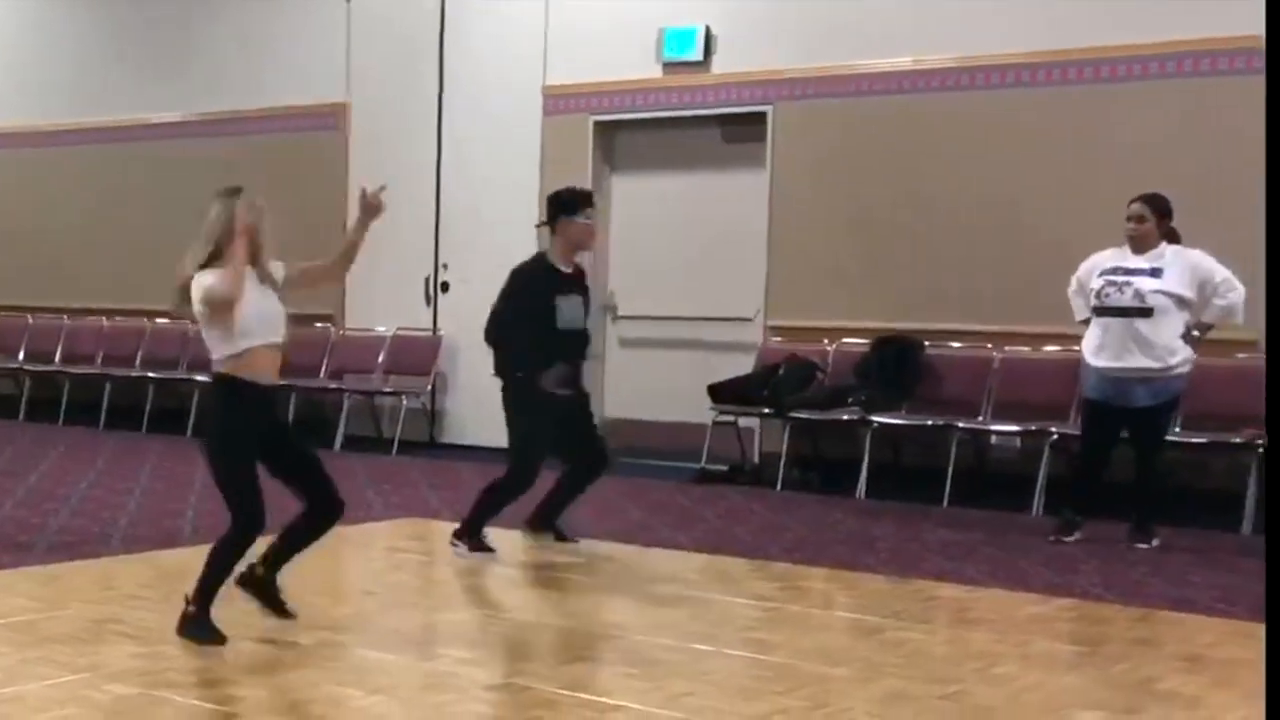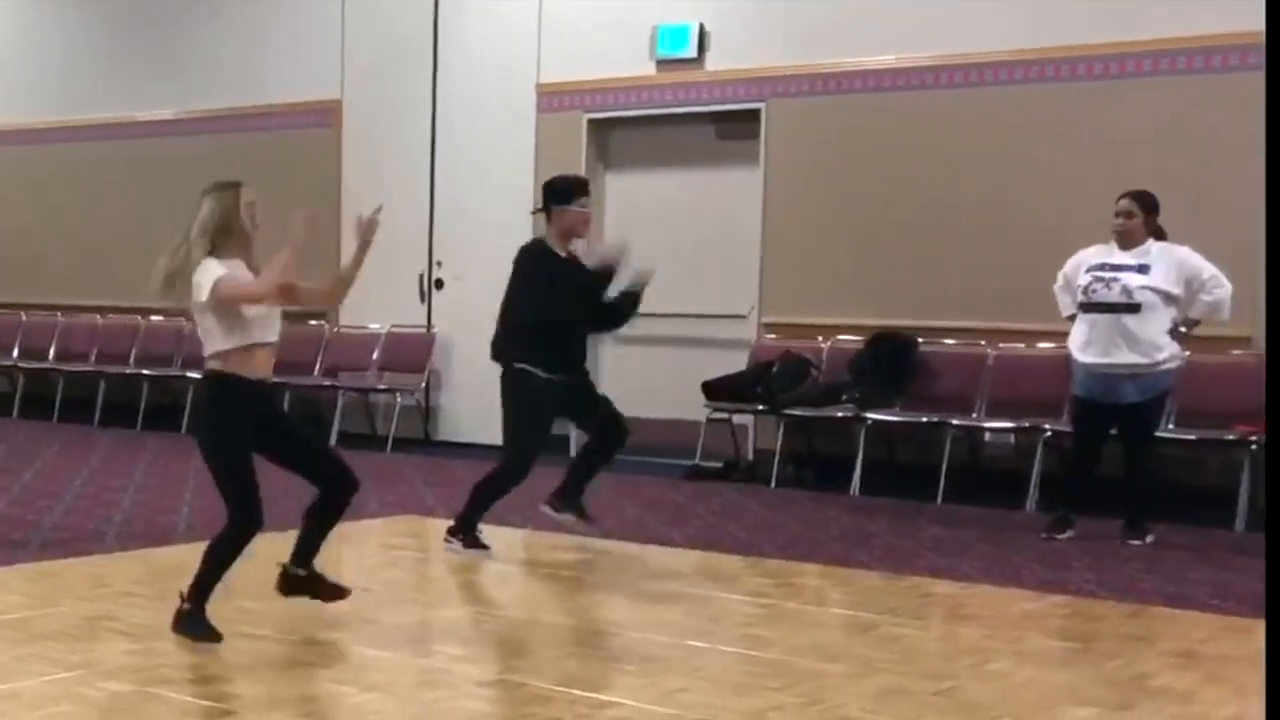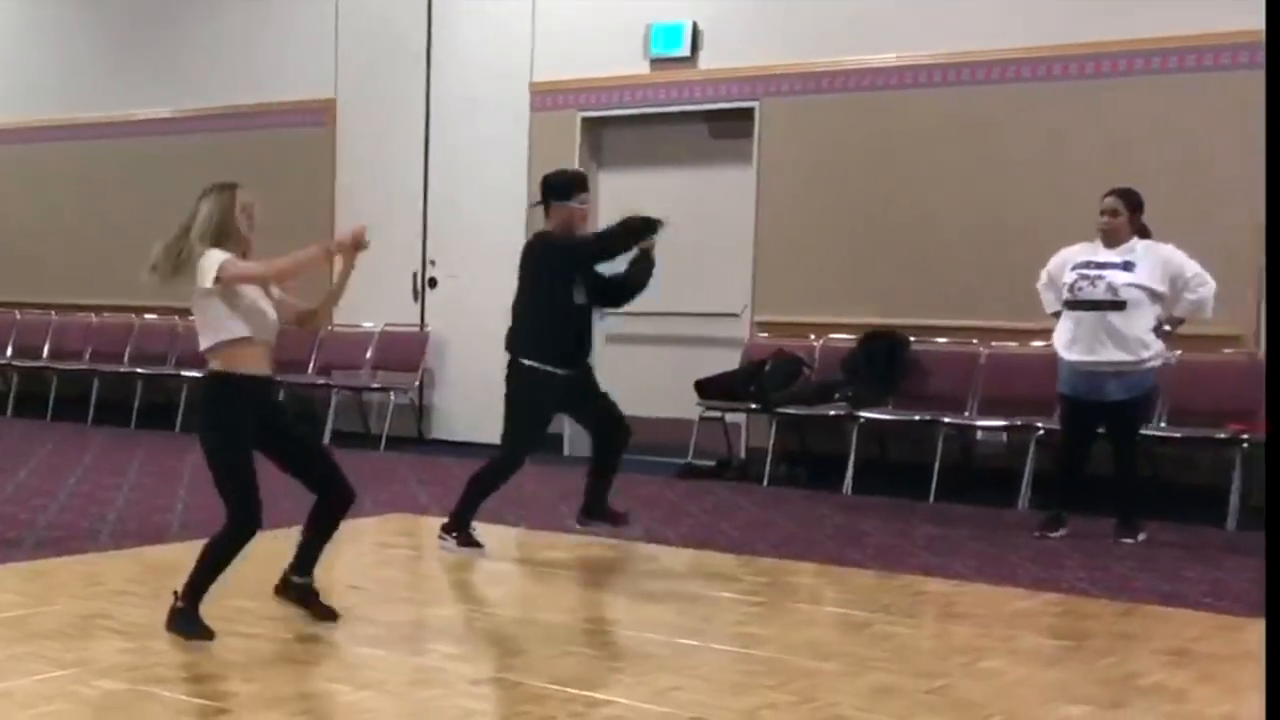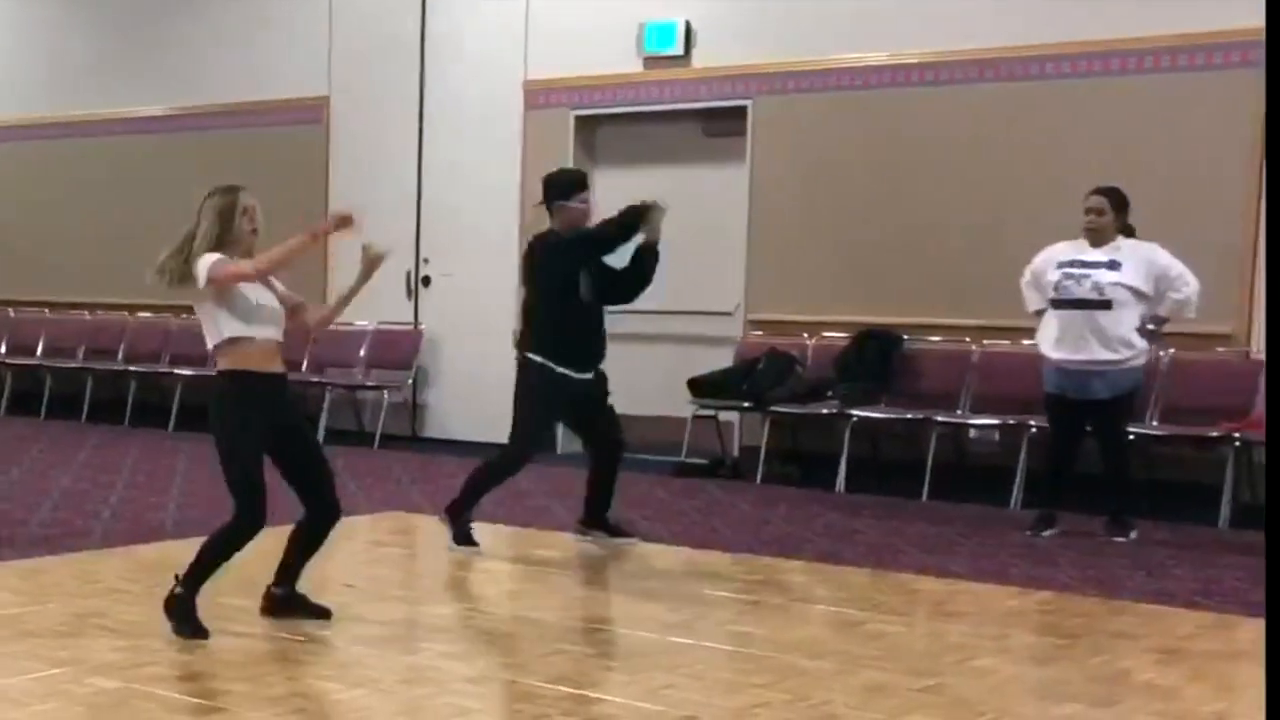
dt=0.1s
person 1, frame 1
left shoulder: (268, 273)
right shoulder: (209, 280)
left elbow: (334, 272)
right elbow: (228, 296)
left wrist: (364, 222)
right wrist: (242, 233)
left hip: (266, 408)
right hip: (231, 407)
left knee: (328, 504)
right knee: (249, 520)
left ankle: (261, 573)
right ankle: (196, 611)
person 1, frame 2
left shoulder: (259, 274)
right shoulder: (210, 272)
left elbow: (326, 299)
right elbow: (264, 295)
left wrist: (362, 249)
right wrist: (295, 244)
left hip: (262, 402)
right hip: (225, 401)
left knee: (341, 483)
right knee: (246, 517)
left ankle: (298, 568)
right ankle: (191, 608)
person 1, frame 3
left shoulder: (257, 280)
right shoulder: (212, 262)
left elbow: (308, 319)
right elbow: (275, 271)
left wrist: (345, 268)
right wrist: (333, 246)
left hip: (264, 399)
right hip: (227, 399)
left knee: (337, 491)
right knee: (245, 517)
left ankle: (299, 579)
right ankle: (184, 606)
person 1, frame 4
left shoulder: (265, 282)
right shoulder: (211, 265)
left elbow: (313, 320)
right elbow: (266, 265)
left wrist: (361, 279)
right wrist: (325, 230)
left hip: (279, 398)
right hip: (236, 397)
left knee: (326, 507)
right knee: (250, 513)
left ankle: (282, 590)
right ankle: (183, 594)
person 2, frame 1
left shoulder: (577, 276)
right shoulder: (530, 276)
right elbow: (498, 333)
right wrist: (538, 372)
left hip: (567, 391)
right hip: (529, 391)
left knee: (592, 458)
right knee: (523, 474)
left ankle: (542, 520)
right ankle: (467, 532)
person 2, frame 2
left shoulder: (571, 263)
right shoulder: (534, 259)
left elbow: (596, 317)
right elbow: (546, 312)
left wrist: (630, 296)
right wrist: (598, 273)
left hip: (566, 375)
right hip: (529, 377)
left knee: (611, 429)
right knee: (518, 462)
left ankle: (564, 499)
right ankle: (462, 528)
person 2, frame 3
left shoulder: (574, 251)
right shoulder: (545, 250)
left elbow: (609, 294)
right elbow: (604, 246)
left wrist: (644, 255)
right wrist: (646, 226)
left hip: (572, 370)
right hip: (534, 373)
left knee: (614, 431)
right knee: (512, 455)
left ankle: (594, 509)
right ankle: (456, 526)
person 2, frame 4
left shoulder: (586, 255)
right shoulder: (546, 249)
left elbow: (618, 292)
right elbow: (598, 239)
left wrist: (650, 245)
right wrist: (639, 215)
left hip: (583, 373)
right hip: (543, 370)
left knee: (609, 444)
right knee: (521, 450)
left ankle: (594, 519)
right ankle: (459, 513)
person 3, frame 1
left shoulder: (1187, 262)
right shoulder: (1103, 261)
left elbow: (1230, 293)
right elbow: (1077, 289)
left wrist: (1194, 333)
left hip: (1156, 378)
right hip: (1102, 374)
left knee: (1147, 455)
right knee: (1092, 449)
left ankle: (1144, 525)
right ankle: (1072, 516)
person 3, frame 2
left shoulder: (1174, 258)
right shoulder: (1089, 257)
left elbow: (1216, 289)
right elbow: (1064, 286)
left wrist: (1182, 329)
right wrist: (1078, 323)
left hip: (1144, 374)
right hip: (1090, 371)
left knee: (1137, 451)
right knee: (1083, 447)
left ankle: (1136, 522)
right ankle: (1066, 515)
person 3, frame 3
left shoulder: (1159, 256)
right shoulder: (1074, 255)
left elbow: (1200, 287)
right elbow: (1048, 283)
left wrist: (1165, 327)
right wrist: (1063, 322)
left hip: (1130, 371)
right hip: (1076, 369)
left knee: (1125, 448)
right knee: (1072, 445)
left ankle: (1129, 520)
right ankle: (1056, 513)
person 3, frame 4
left shoulder: (1143, 255)
right shoulder: (1058, 254)
left elbow: (1184, 287)
right elbow: (1031, 281)
left wrist: (1150, 326)
right wrist: (1046, 320)
left hip: (1114, 370)
right hip: (1061, 368)
left knee: (1113, 446)
right knee: (1060, 444)
left ankle: (1121, 517)
right ankle: (1049, 512)
